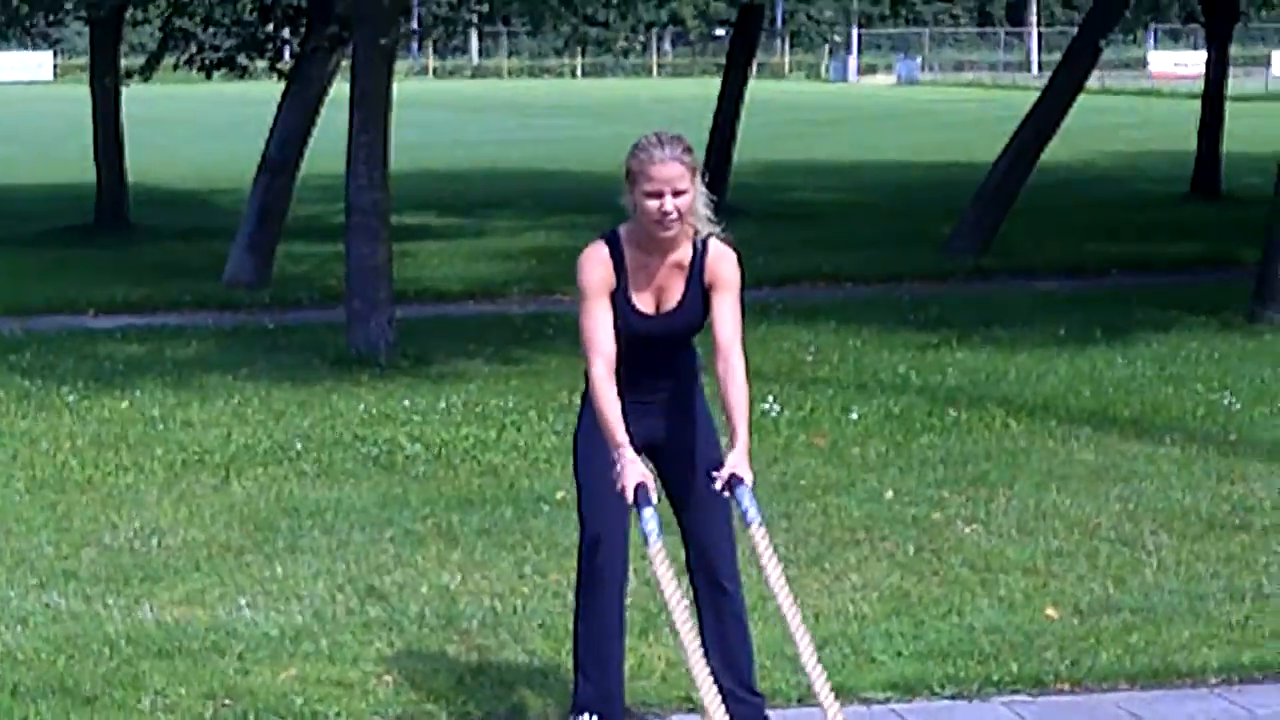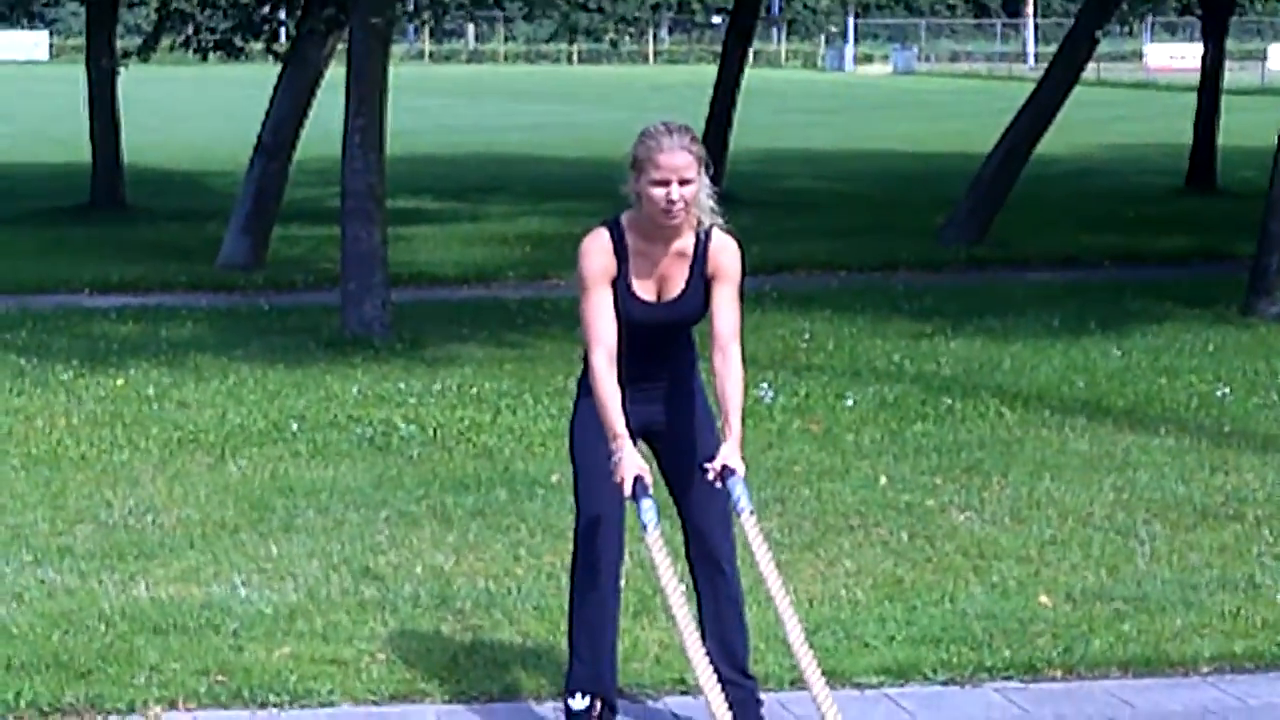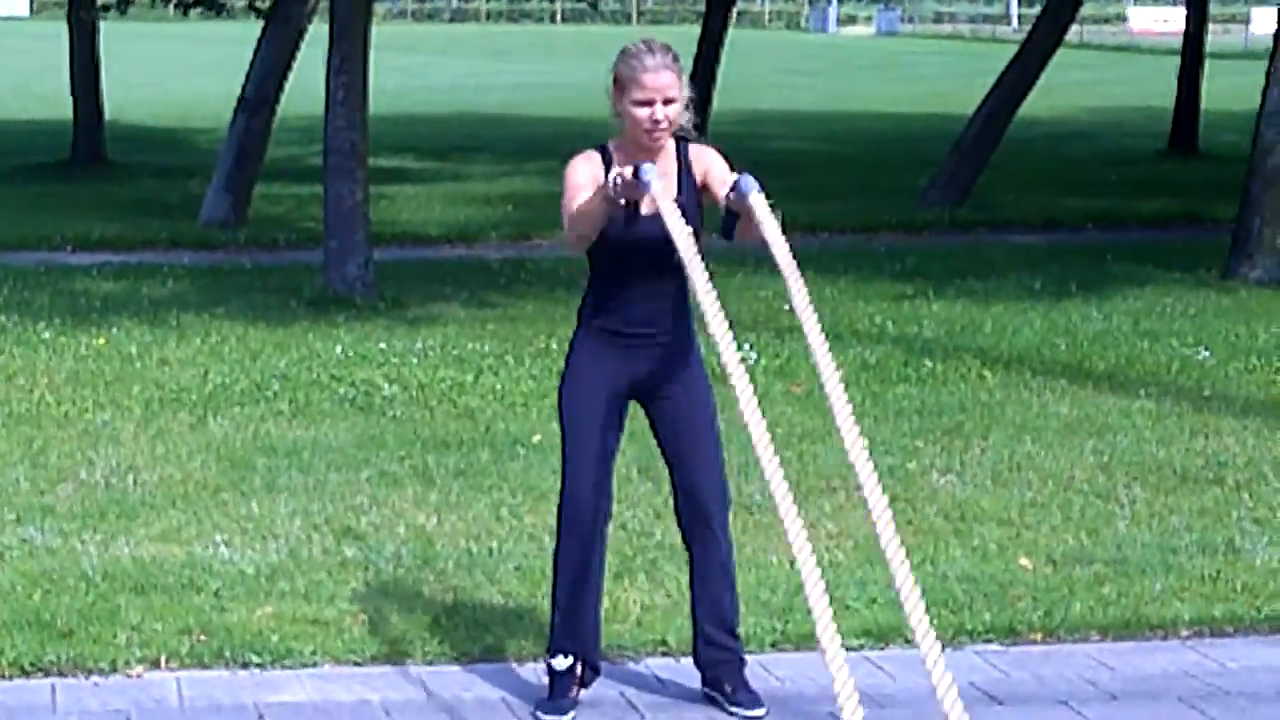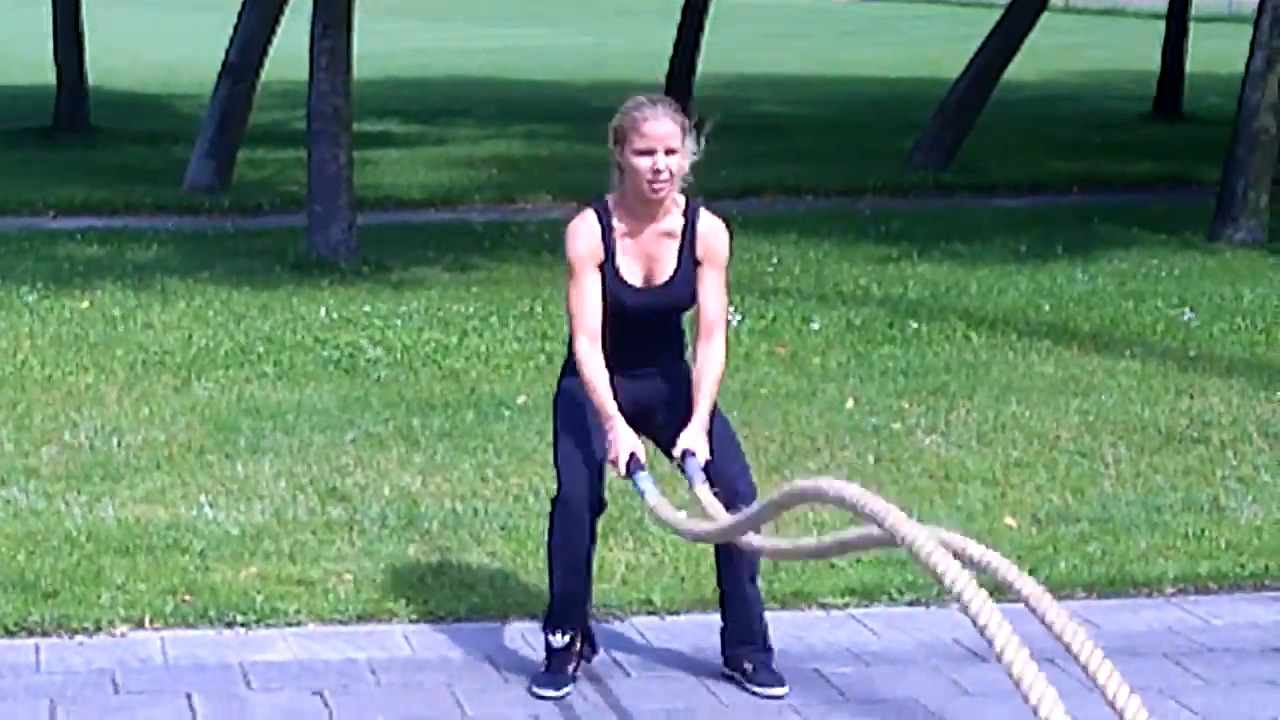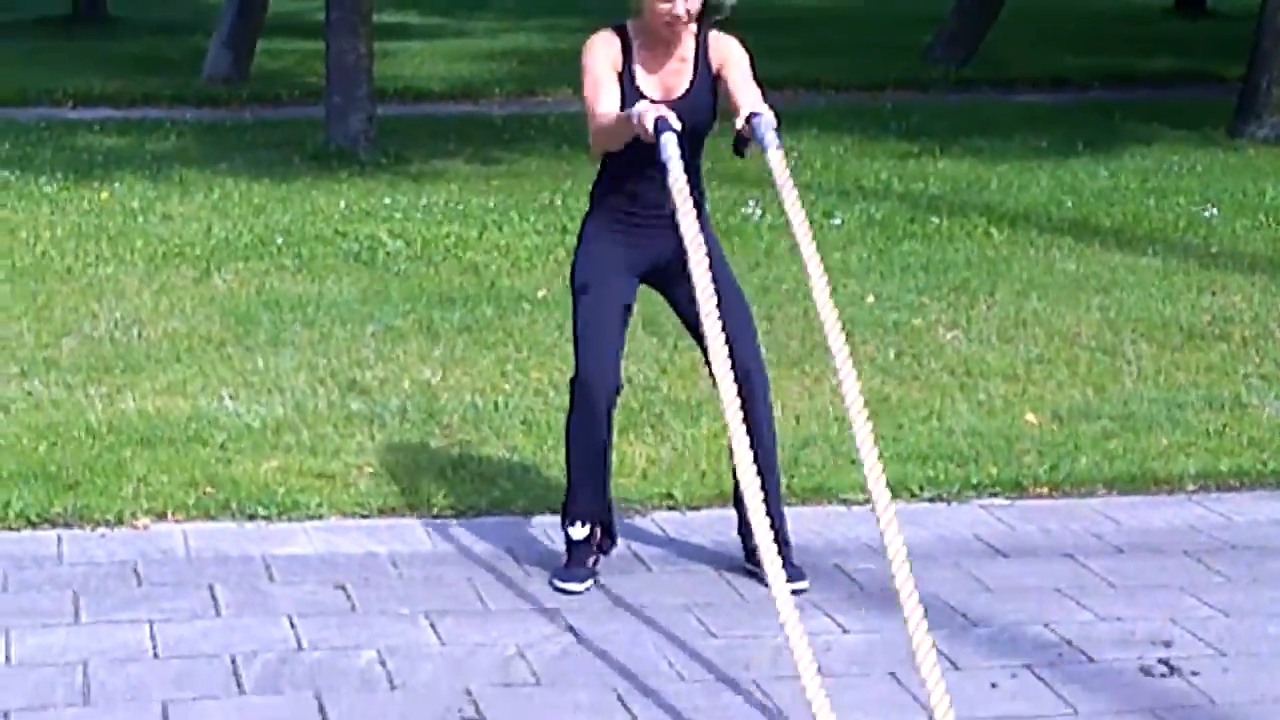
dt=0.7s
person 1, frame 1
left shoulder: (717, 259)
right shoulder: (599, 260)
left elbow: (730, 355)
right elbow: (600, 365)
left wrist: (740, 446)
right wrist: (622, 452)
left hip: (682, 411)
right hip: (611, 418)
left knee: (717, 562)
right knee: (602, 562)
person 1, frame 2
left shoulder: (719, 249)
right shoulder: (601, 248)
left elbow: (727, 347)
right elbow: (600, 355)
left wrist: (732, 438)
right wrist: (621, 446)
left hip: (679, 396)
right hip: (608, 402)
left knee: (714, 544)
right knee: (597, 545)
person 1, frame 3
left shoulder: (702, 161)
right shoulder: (590, 166)
left elbow: (744, 227)
right elbow: (576, 231)
left wrist: (745, 207)
right wrist: (611, 196)
left hip: (676, 350)
right hip: (600, 351)
left knee: (705, 500)
right knee: (583, 503)
right ankle: (569, 665)
person 1, frame 4
left shoulder: (705, 228)
right shoulder: (588, 230)
left elbow: (713, 336)
right elbow: (586, 343)
left wrist: (699, 422)
right wrist: (614, 428)
left hip: (670, 380)
right hip: (597, 385)
left knee: (735, 494)
right knee: (577, 498)
left ankle: (745, 650)
right ankle: (564, 646)
person 1, frame 5
left shoulder: (722, 49)
left elbow: (753, 109)
right elbow: (601, 134)
left wrist: (757, 118)
right wrist: (635, 117)
left hip: (687, 233)
right hip: (614, 235)
left knee: (749, 376)
right knee: (594, 382)
left ankle: (766, 540)
right ankle: (584, 536)
